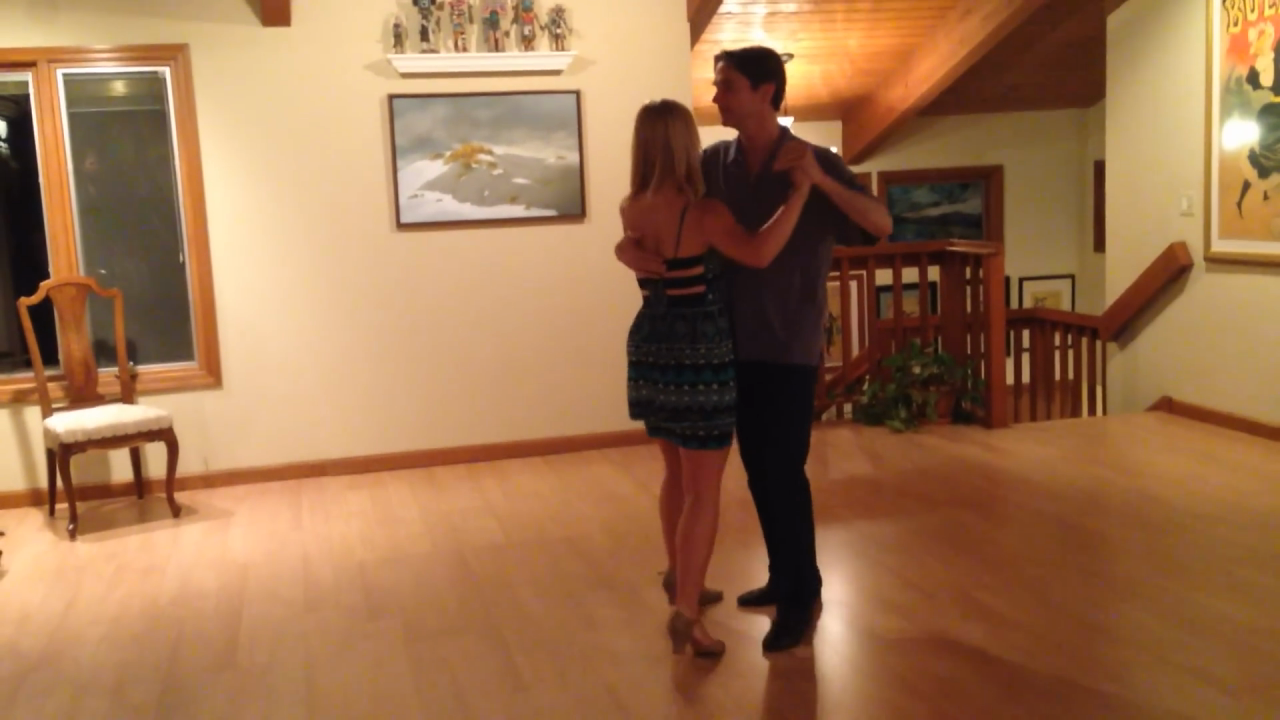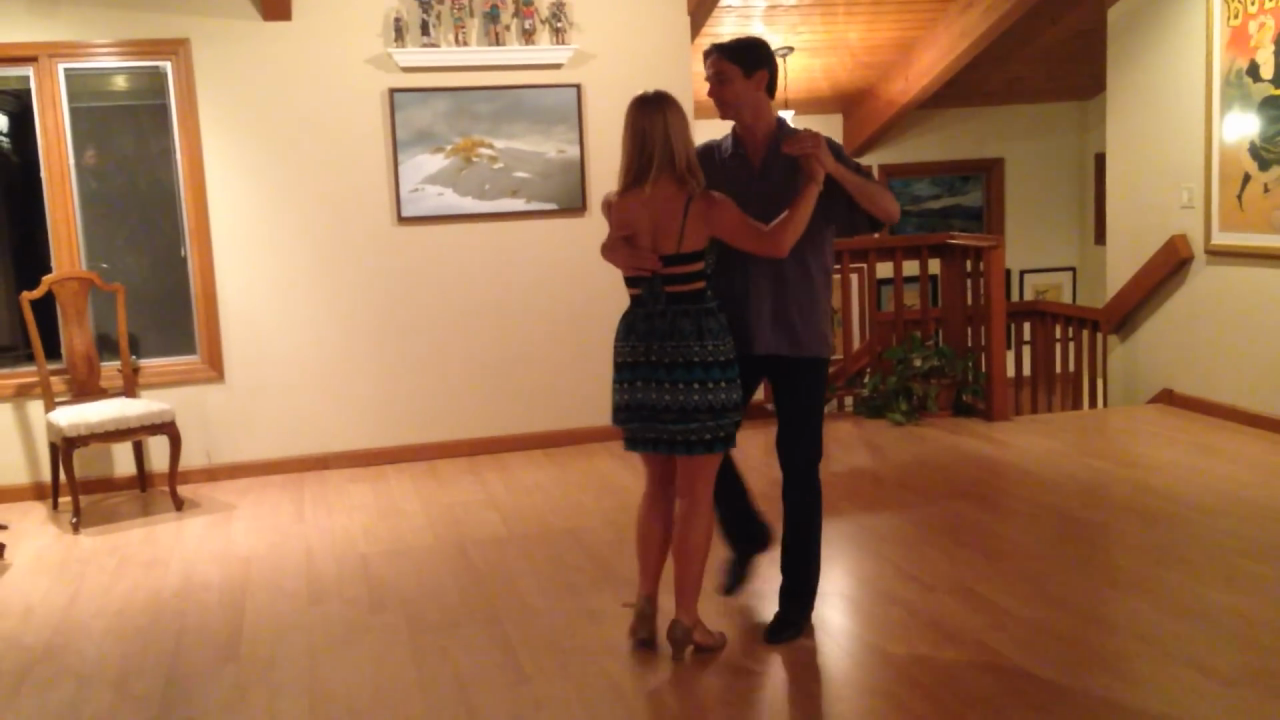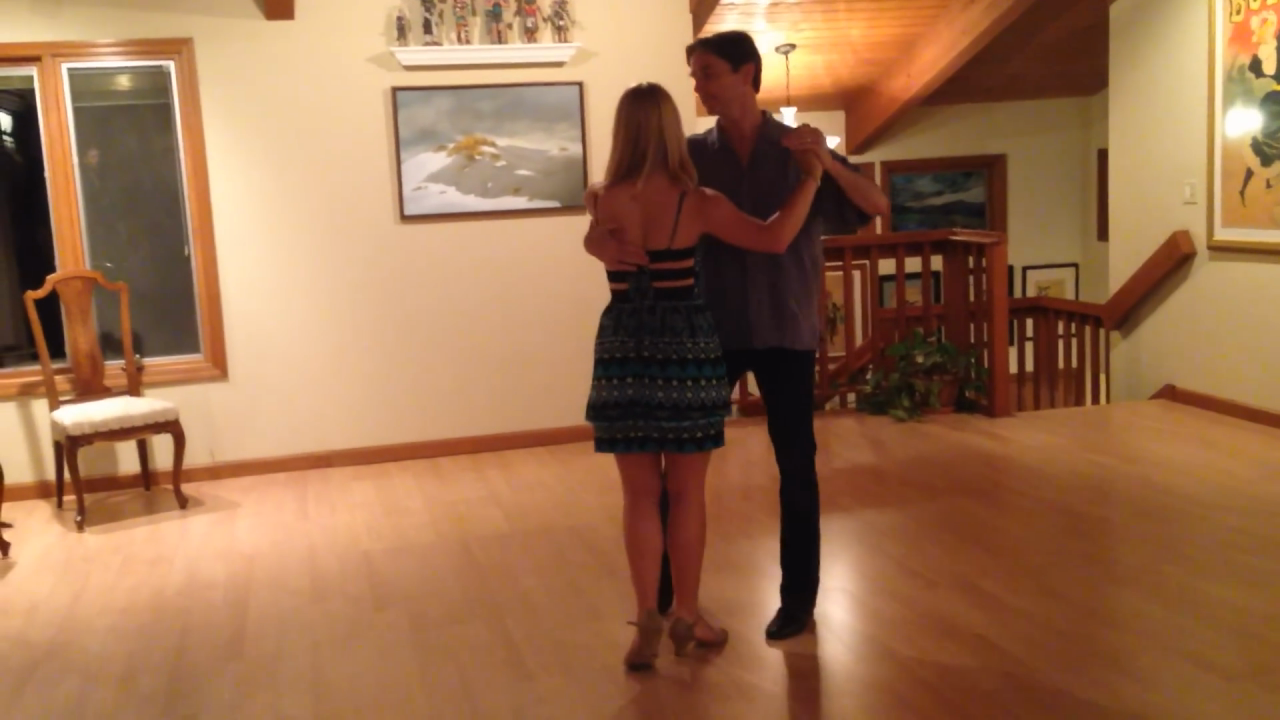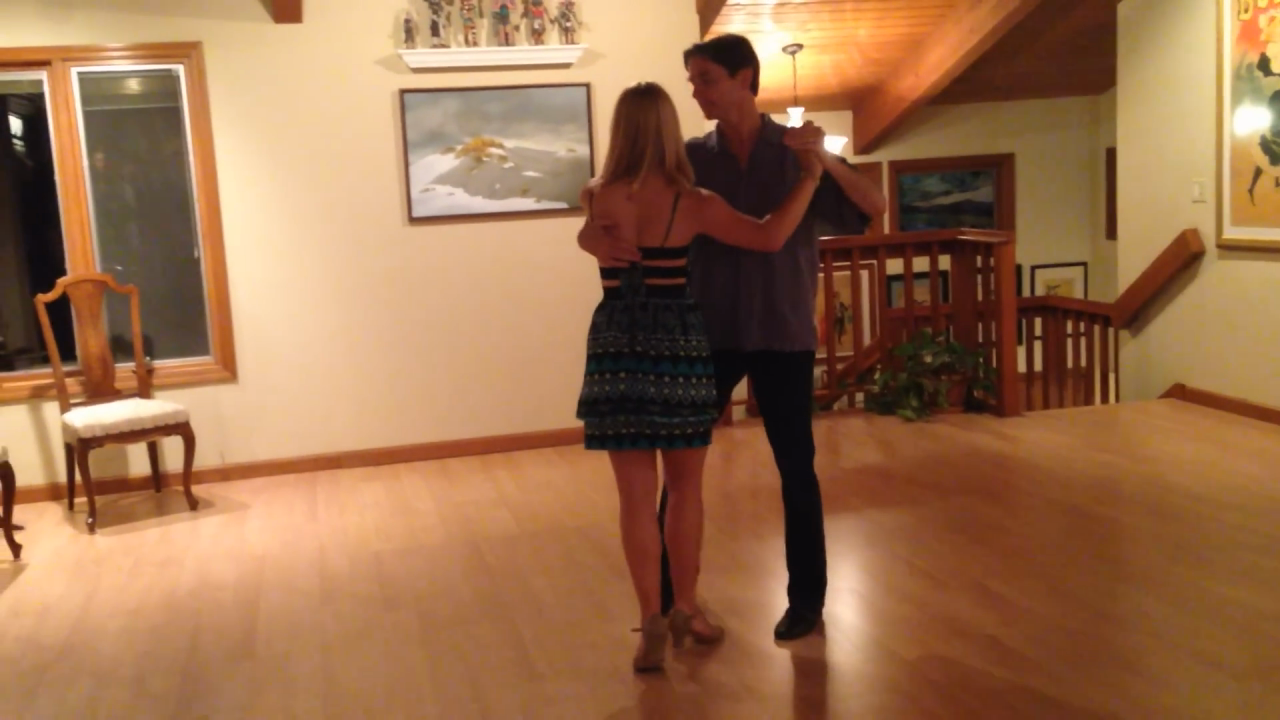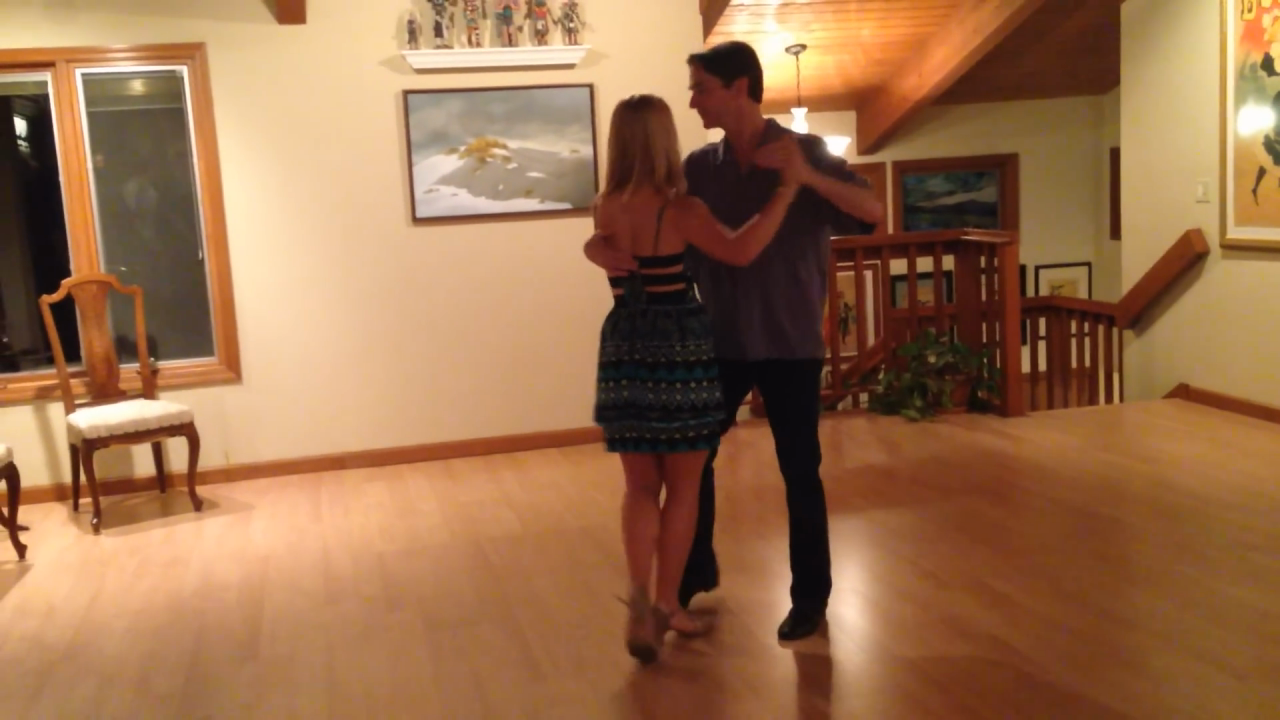
dt=0.3s
person 1, frame 1
left shoulder: (816, 163)
right shoulder: (714, 161)
left elbow: (881, 224)
left wrist: (821, 180)
right wrist: (629, 245)
left hip: (789, 344)
right hip: (734, 341)
left knee: (785, 468)
right knee: (756, 463)
left ankle: (798, 601)
right ankle: (791, 576)
person 1, frame 2
left shoulder: (816, 152)
right shoulder: (707, 161)
left elbow: (888, 212)
left wrist: (831, 167)
right wrist: (616, 245)
left hip: (798, 336)
right hip: (729, 334)
left knee: (798, 466)
left ankle: (797, 597)
right ankle: (746, 536)
person 1, frame 3
left shoulder: (799, 149)
right shoulder: (690, 154)
left elbow: (874, 206)
left wrist: (827, 162)
right wrist: (599, 237)
left hip: (787, 331)
right hip: (713, 330)
left knee: (796, 464)
left ankle: (798, 595)
right ankle: (669, 572)
person 1, frame 4
left shoulder: (797, 150)
right shoulder: (689, 158)
left elbow: (874, 206)
left wrist: (828, 162)
right wrist: (594, 233)
left hip: (784, 334)
right hip: (710, 333)
left knee: (796, 465)
left ankle: (806, 595)
right ankle: (672, 573)
person 1, frame 5
left shoulder: (803, 150)
right shoulder: (702, 164)
left elbow: (870, 211)
left wrist: (805, 175)
right wrist: (602, 244)
left hip: (790, 341)
right hip: (724, 339)
left knee: (798, 469)
left ankle: (811, 596)
right ankle: (698, 566)
person 2, frame 1
left shoulder: (631, 209)
right shoulder: (701, 212)
right elbow: (756, 254)
right wrist: (797, 194)
left hip: (649, 348)
right hip: (699, 353)
left knee: (678, 472)
right knee: (704, 488)
left ankle: (678, 577)
right ankle: (686, 615)
person 2, frame 2
left shoulder: (615, 206)
right shoulder: (703, 206)
right elbow: (775, 244)
right wrist: (811, 183)
left hip: (639, 350)
right hip: (698, 351)
left knee: (659, 482)
right knee: (696, 492)
left ankle: (645, 606)
right ankle: (685, 619)
person 2, frame 3
left shoulder: (599, 200)
right shoulder: (696, 203)
right elbow: (774, 239)
right wrist: (810, 177)
left hip: (623, 348)
right hip: (686, 348)
left knee: (640, 495)
right knee: (686, 492)
left ankle: (647, 619)
right ankle: (686, 616)
person 2, frame 4
left shoulder: (595, 198)
right shoulder: (690, 203)
right elbow: (769, 237)
right wrist: (809, 176)
left hip: (615, 348)
right hip: (678, 345)
left knee: (635, 494)
right knee: (685, 484)
left ankle: (652, 624)
right ankle: (684, 607)
person 2, frame 5
left shoulder: (603, 209)
right shoulder: (680, 208)
right elbow: (739, 251)
right wrist: (786, 188)
left hip: (624, 349)
right hip: (681, 350)
left knee: (642, 485)
right knee: (684, 485)
left ankle: (640, 603)
right ankle: (666, 606)
